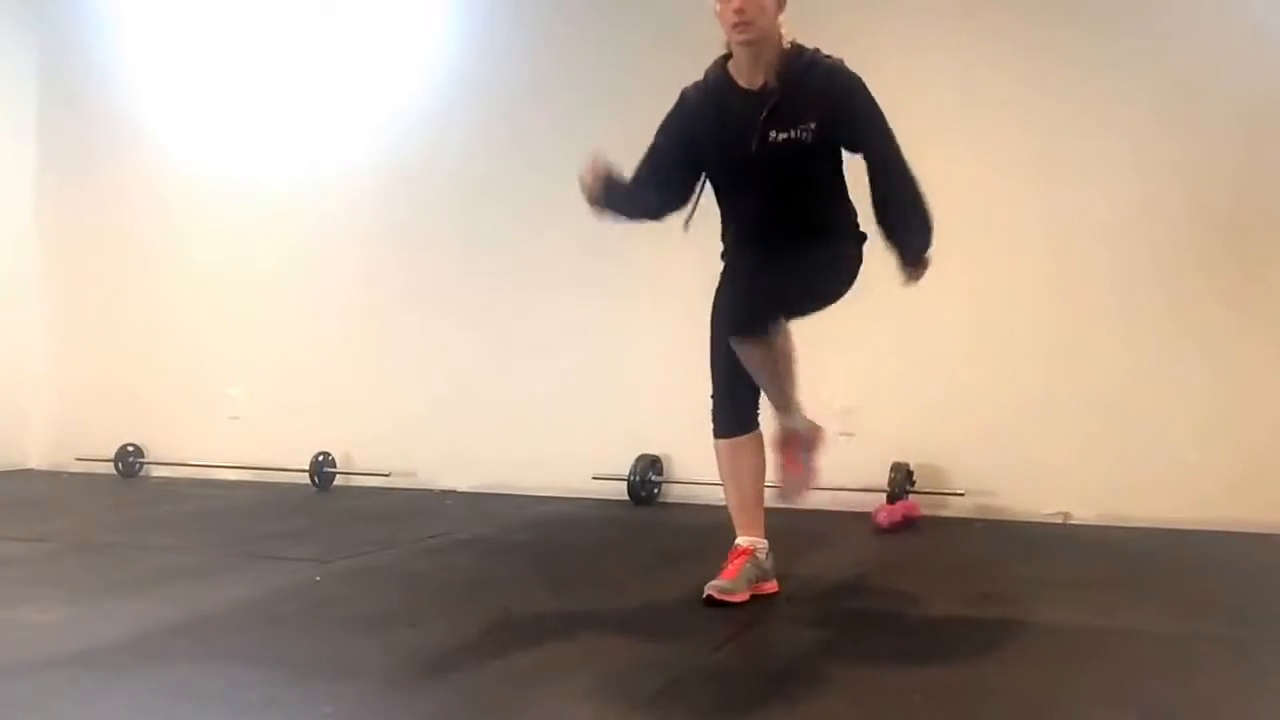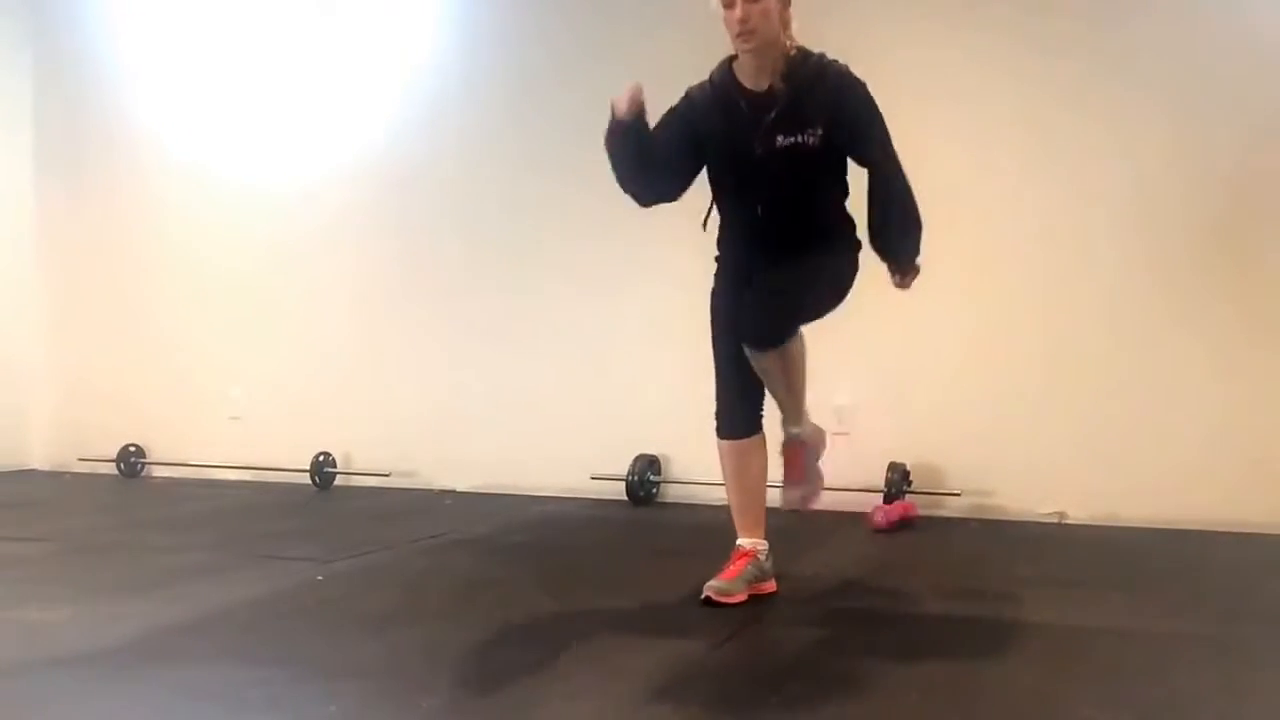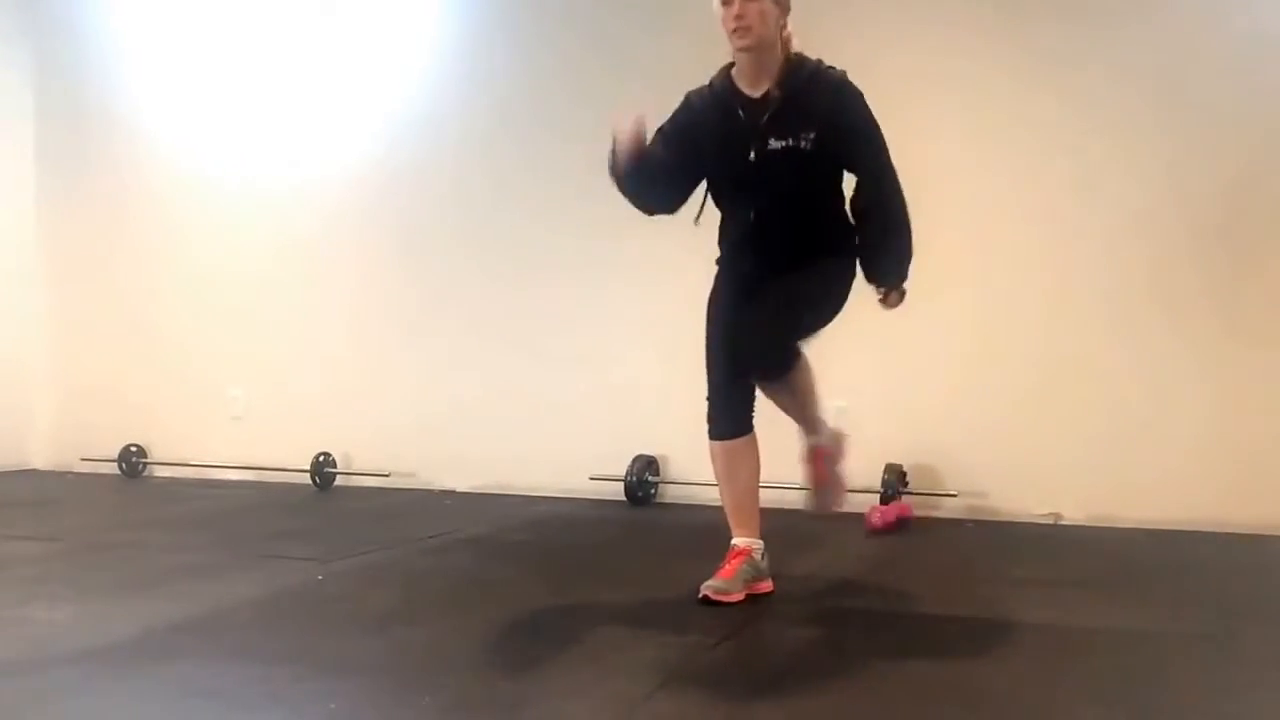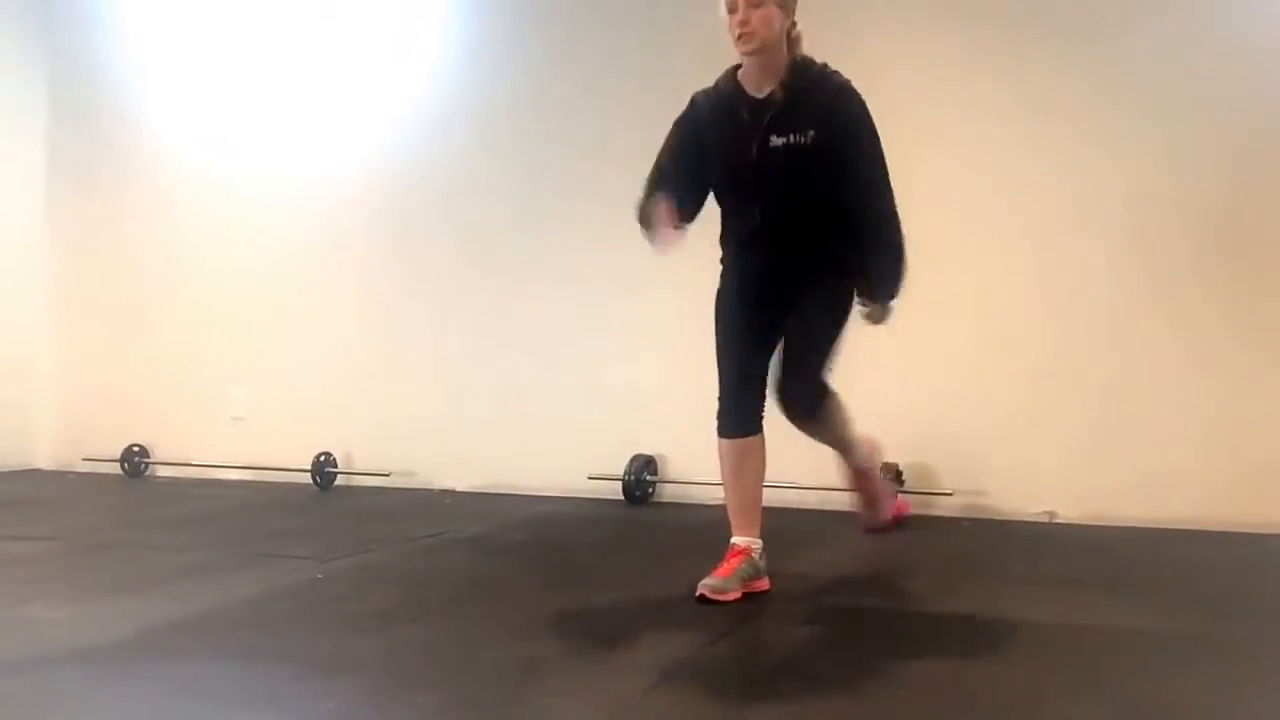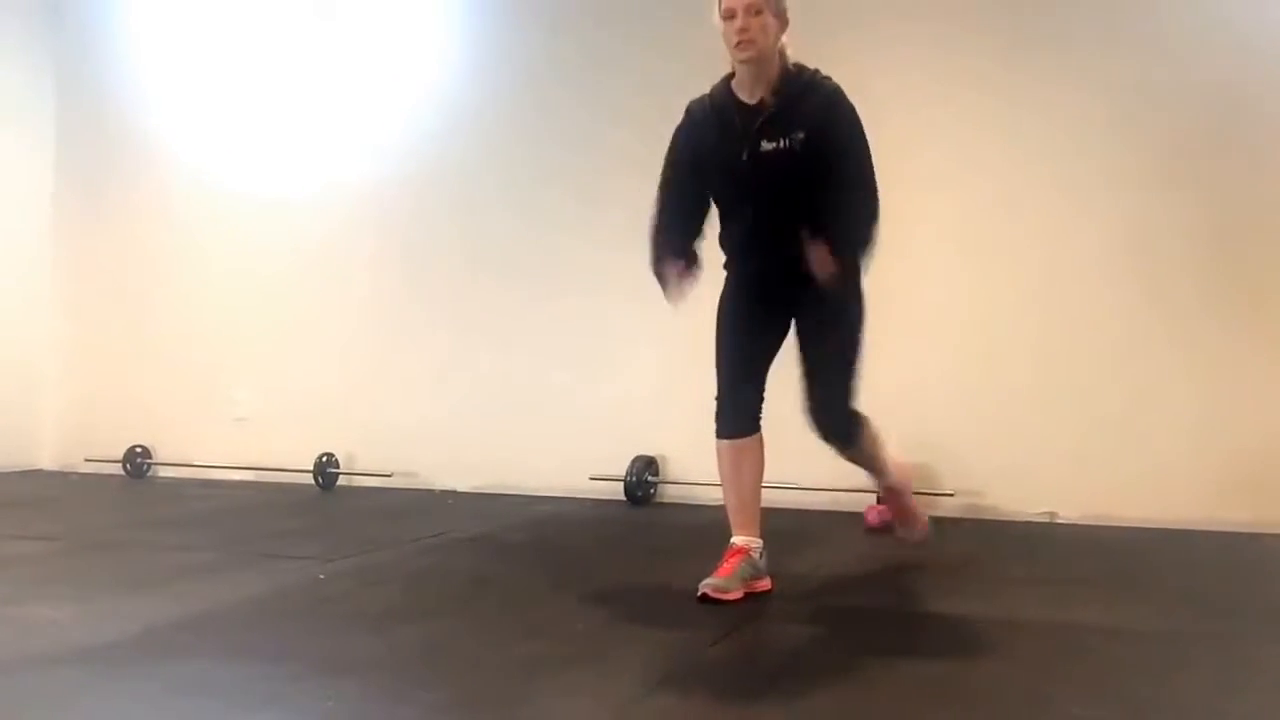
dt=1s
person 1, frame 1
left shoulder: (825, 82)
right shoulder: (700, 104)
left elbow: (884, 161)
right elbow: (658, 190)
left wrist: (913, 240)
right wrist: (608, 191)
left hip: (824, 250)
right hip: (748, 260)
left knee: (749, 313)
right knee: (731, 401)
left ankle: (796, 428)
right ankle: (751, 554)
person 1, frame 2
left shoulder: (831, 87)
right shoulder: (704, 105)
left elbow: (883, 169)
right elbow: (654, 183)
left wrist: (901, 250)
right wrist: (626, 130)
left hip: (821, 255)
right hip: (742, 267)
left knee: (764, 320)
right knee: (735, 405)
left ankle: (801, 435)
right ankle: (752, 555)
person 1, frame 3
left shoulder: (827, 93)
right shoulder: (704, 108)
left elbow: (876, 181)
right elbow: (658, 190)
left wrist: (887, 267)
right wrist: (629, 160)
left hip: (820, 264)
right hip: (743, 268)
left knee: (761, 342)
right knee: (726, 403)
left ankle: (821, 440)
right ankle: (747, 554)
person 1, frame 4
left shoulder: (830, 97)
right shoulder: (709, 109)
left elbow: (872, 192)
right elbow: (674, 185)
left wrist: (881, 279)
right wrist: (660, 212)
left hip: (826, 269)
right hip: (747, 271)
left knee: (797, 389)
right knee: (737, 403)
left ankle: (858, 457)
right ankle: (746, 554)
person 1, frame 5
left shoulder: (821, 101)
right shoulder: (704, 117)
left elbow: (857, 191)
right elbow: (680, 203)
left wrist: (840, 253)
right wrist: (673, 257)
left hip: (824, 277)
right hip: (751, 280)
left knee: (830, 414)
right knee: (734, 405)
left ankle: (891, 479)
right ankle: (746, 553)
